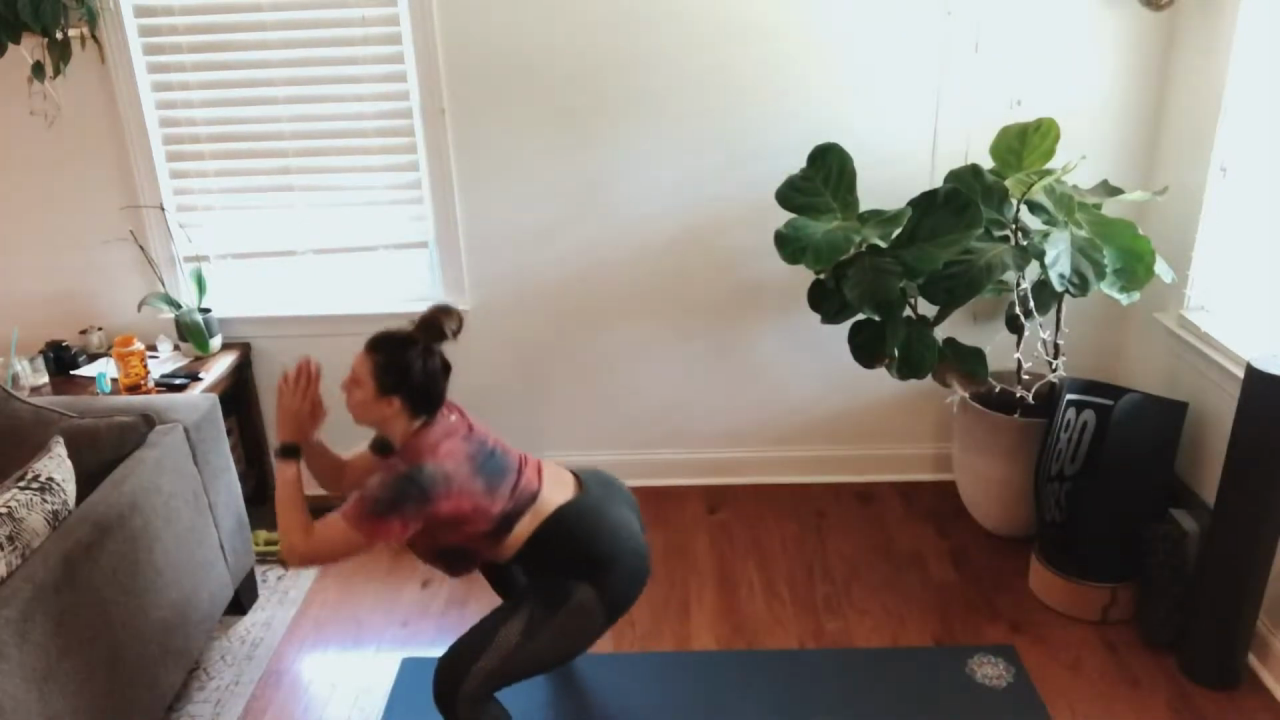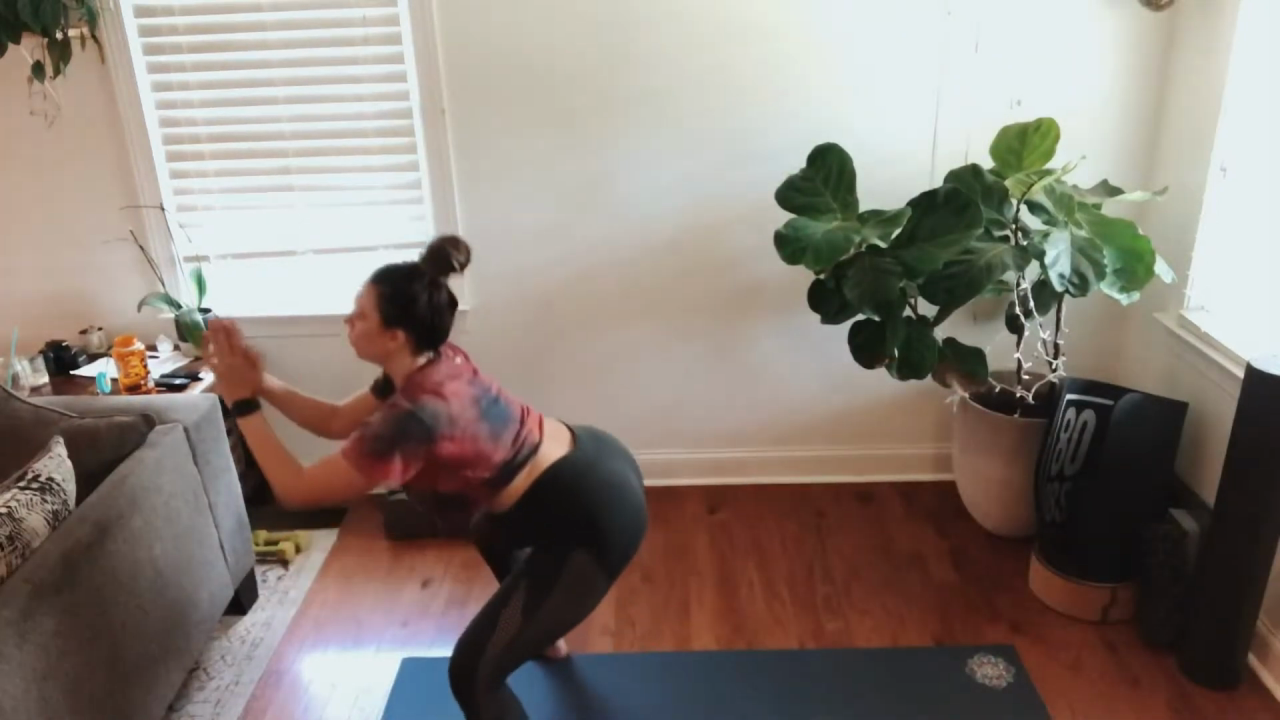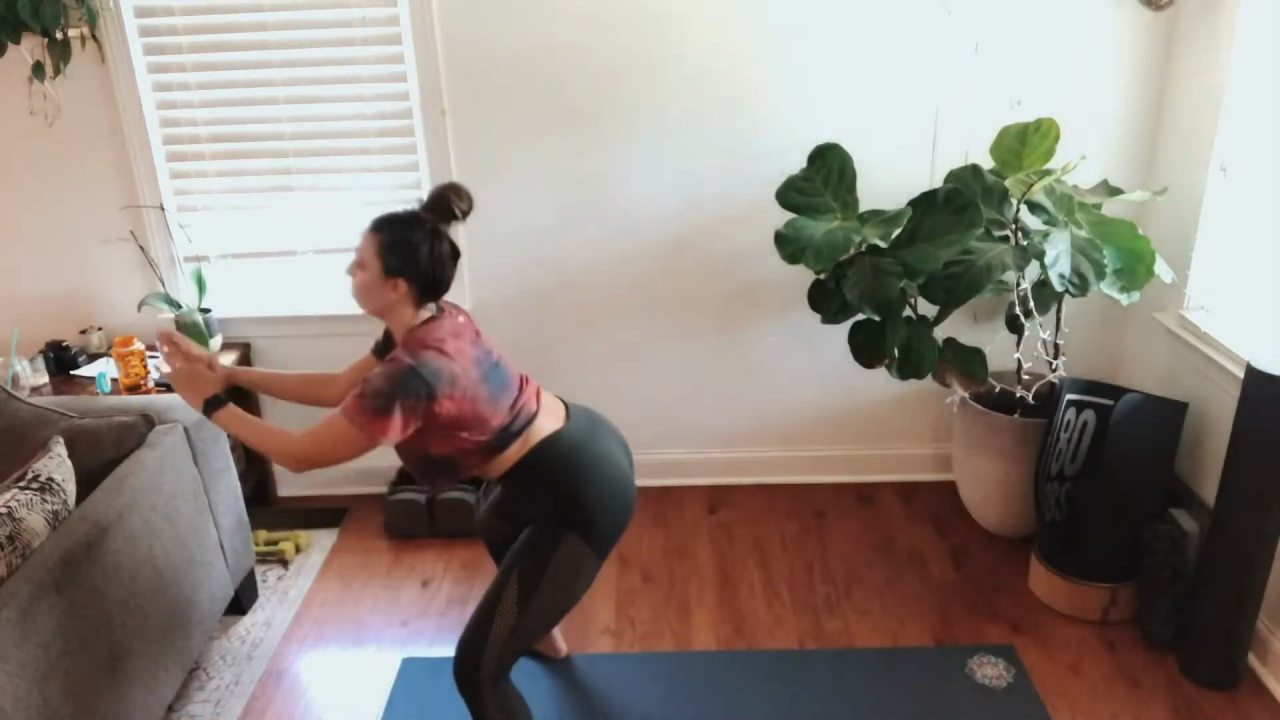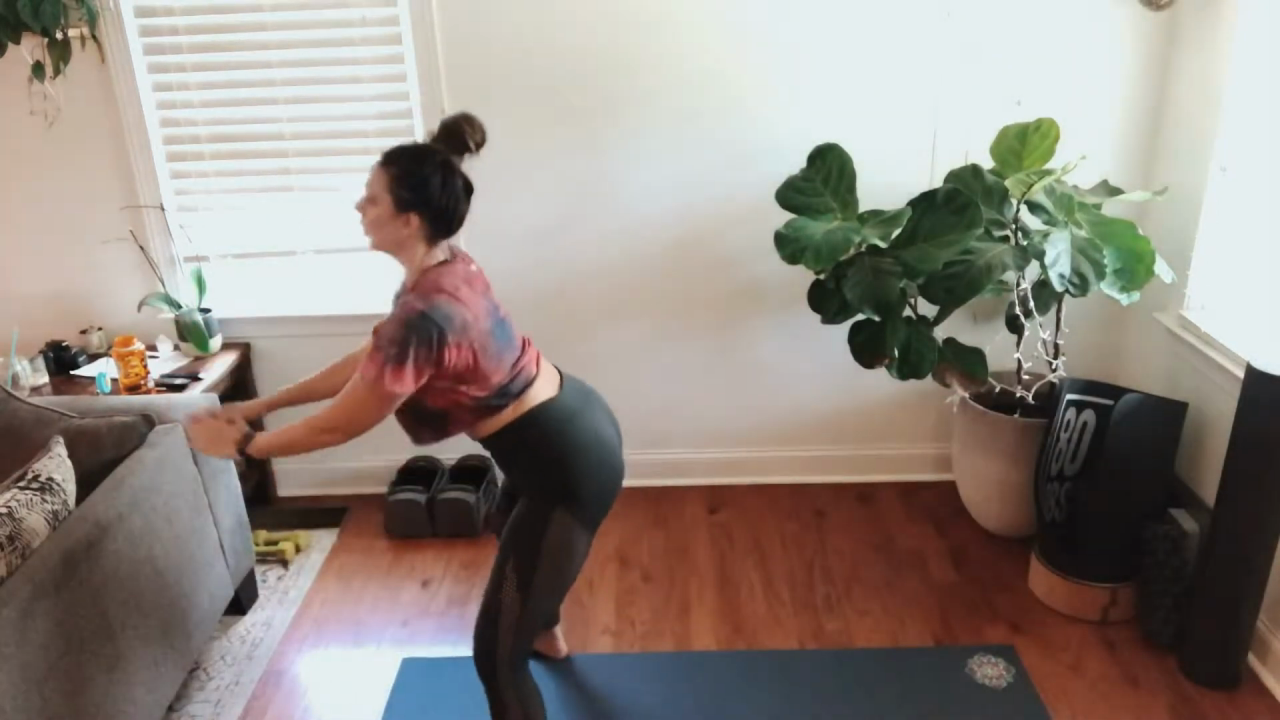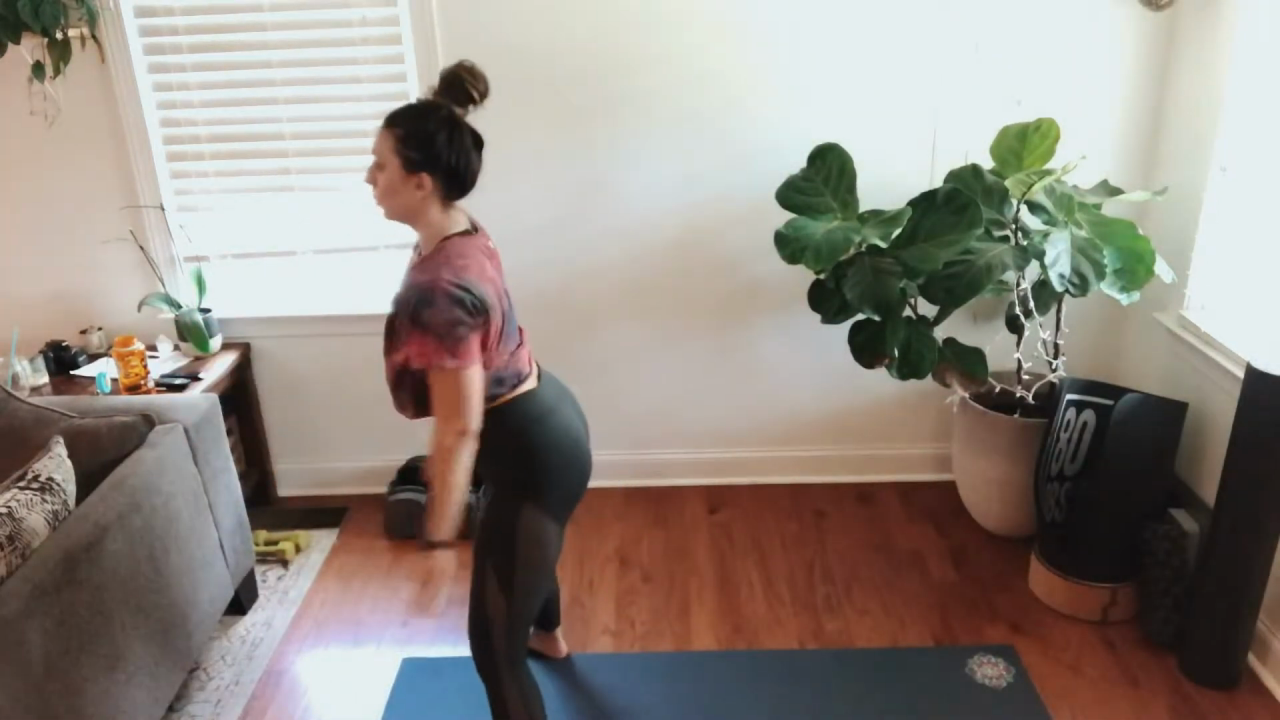
dt=0.4s
person 1, frame 1
left shoulder: (410, 479)
right shoulder: (434, 421)
left elbow: (299, 549)
right elbow: (342, 478)
left wrist: (287, 447)
right wrist: (305, 435)
left hip: (601, 564)
right hip: (602, 499)
left knee: (457, 686)
right ankle: (545, 634)
person 1, frame 2
left shoulder: (413, 419)
right shoulder: (435, 363)
left elbow: (297, 489)
right elbow: (337, 420)
left wrist: (243, 405)
right wrist: (261, 382)
left hip: (595, 518)
right hip: (596, 461)
left knee: (473, 673)
right knee: (491, 535)
right ankle: (543, 629)
person 1, frame 3
left shoulder: (411, 374)
right shoulder: (433, 322)
left elbow: (300, 453)
right elbow: (340, 387)
left wrist: (212, 404)
right wrist: (230, 373)
left hip: (585, 496)
right hip: (588, 447)
left knee: (477, 668)
right knee: (497, 528)
right ankle: (542, 632)
person 1, frame 4
left shoulder: (424, 317)
right shoulder: (446, 269)
left elbow: (338, 426)
right elbow: (366, 364)
left wrist: (244, 443)
right wrist: (261, 404)
left hip: (571, 465)
right hip: (577, 424)
left knee: (497, 654)
right knee: (514, 530)
right ankle: (546, 633)
person 1, frame 5
left shoulder: (439, 290)
right shoulder: (461, 237)
left elbow: (458, 430)
left wrist: (438, 544)
left hip: (534, 455)
right hip: (546, 421)
left knee: (495, 649)
right knee: (529, 556)
right ankle: (548, 635)
